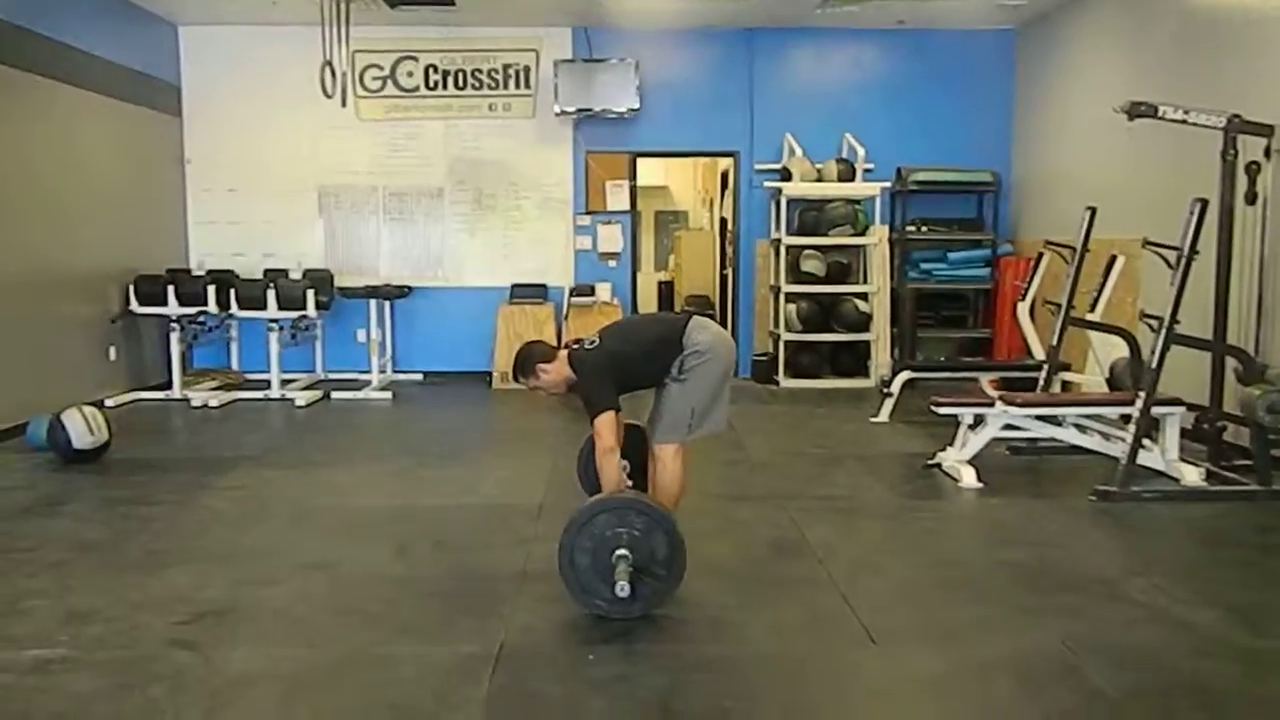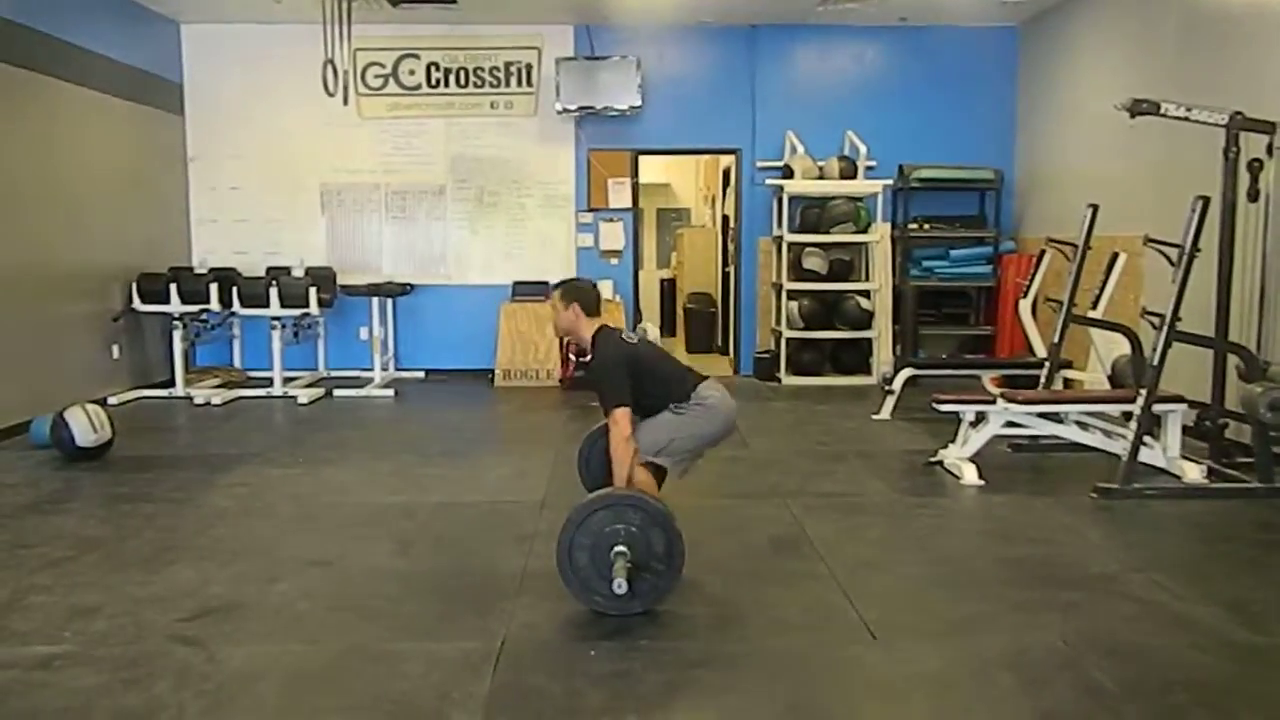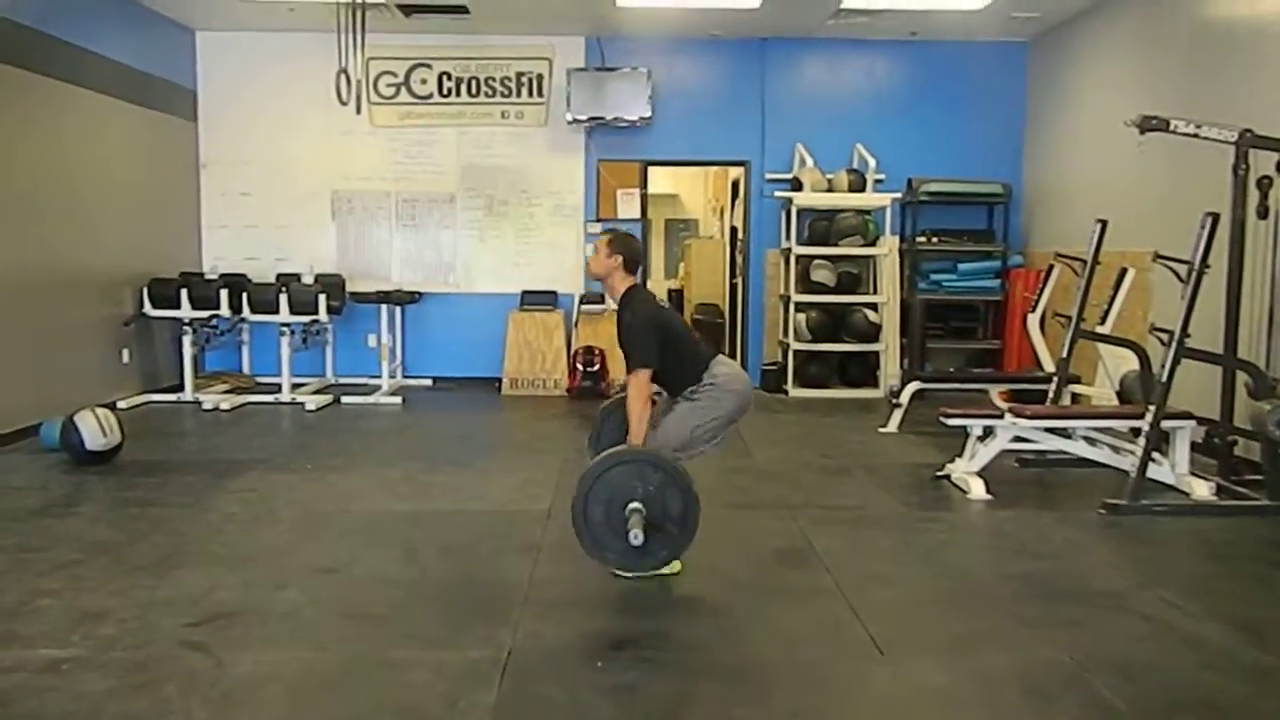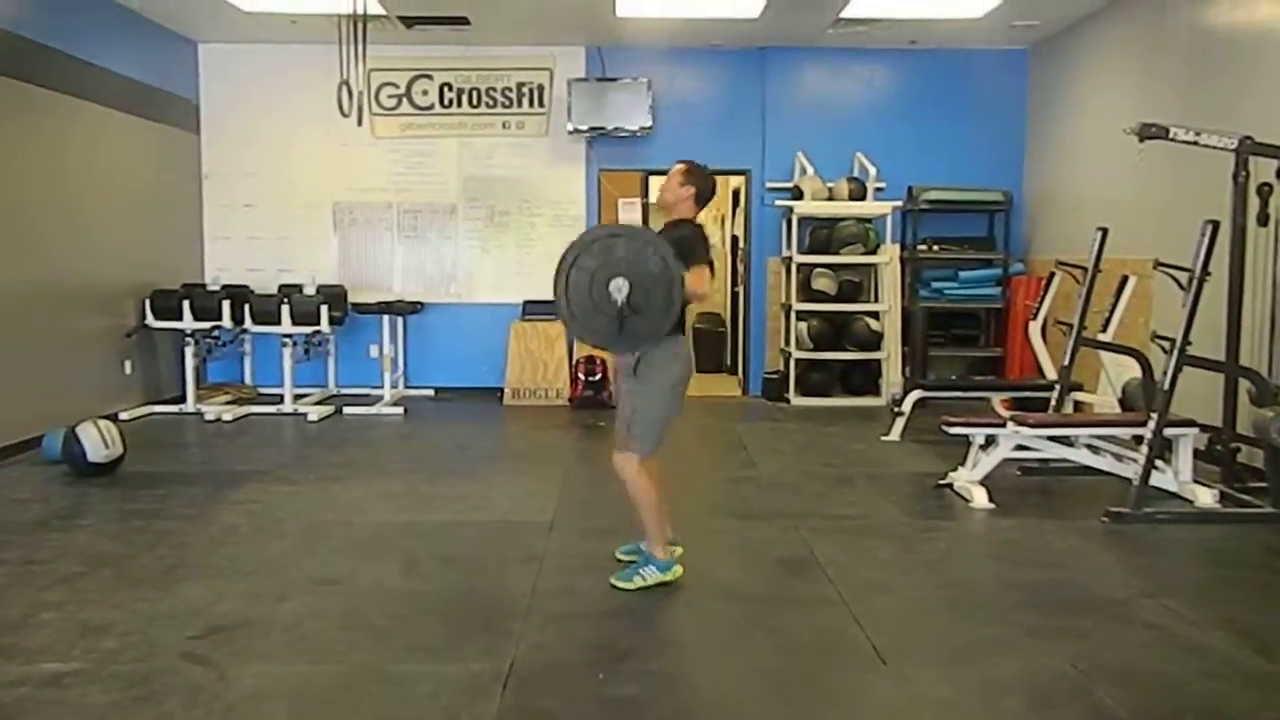
dt=0.7s
person 1, frame 1
left shoulder: (590, 373)
right shoulder: (586, 358)
left elbow: (606, 445)
right elbow: (611, 417)
right wrist: (616, 473)
left hip: (701, 348)
right hip: (702, 340)
left knee: (666, 445)
right knee: (659, 439)
person 1, frame 2
left shoulder: (606, 357)
right shoulder: (611, 341)
left elbow: (622, 431)
left hip: (706, 409)
right hip: (701, 401)
left knee: (629, 456)
person 1, frame 3
left shoulder: (638, 314)
right shoulder: (638, 304)
left elbow: (639, 387)
right elbow: (641, 382)
right wrist: (637, 441)
left hip: (720, 385)
right hip: (707, 381)
left knee: (653, 453)
right knee: (649, 448)
person 1, frame 4
left shoulder: (687, 236)
right shoulder: (671, 235)
left elbow: (701, 285)
left hip: (659, 360)
right hip: (645, 358)
left knee: (628, 460)
right knee: (636, 456)
left ankle: (660, 559)
right ankle: (660, 538)
